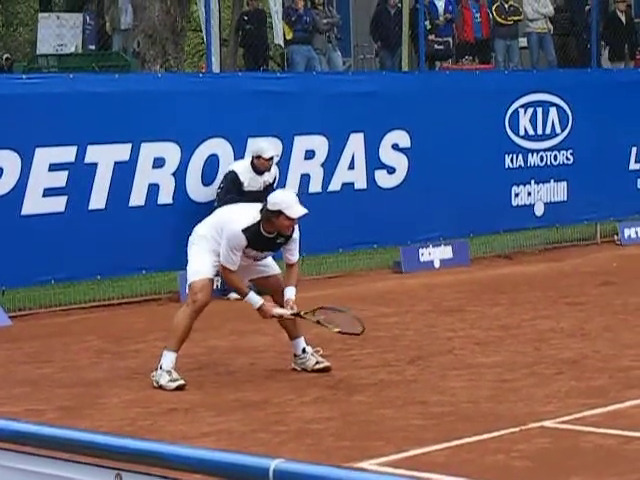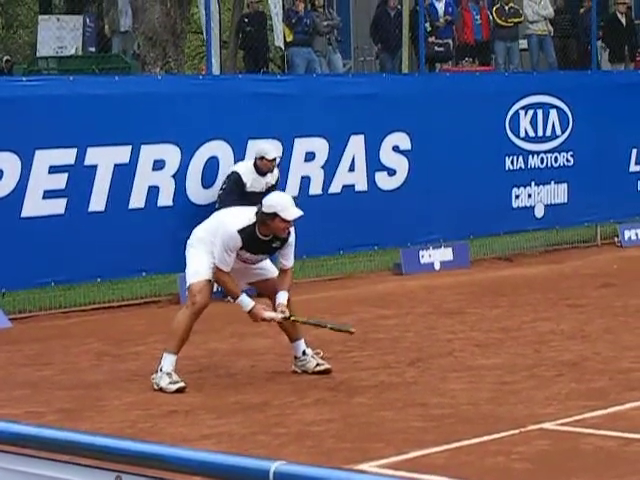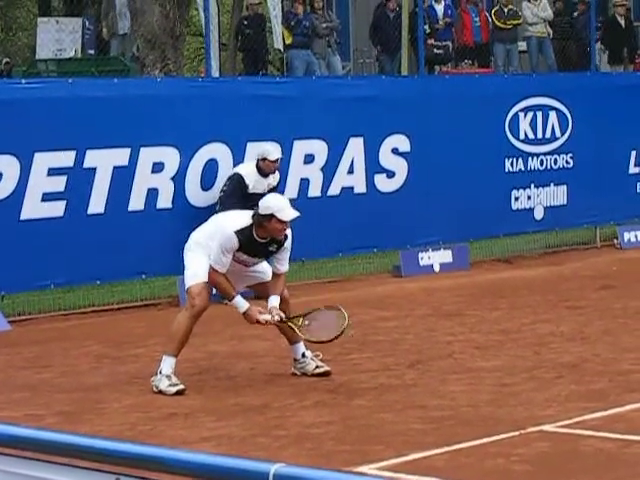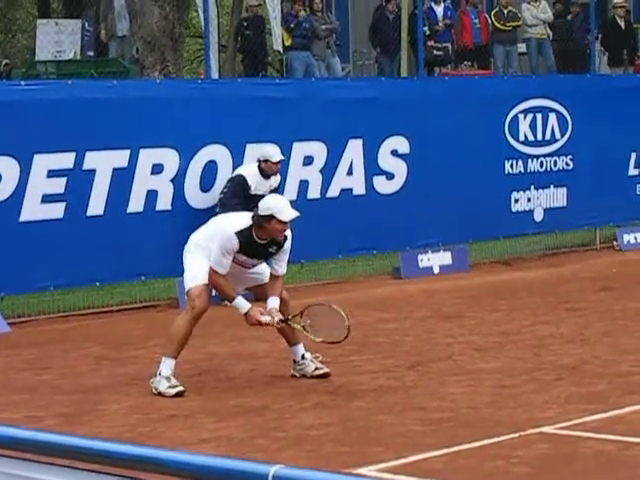
dt=0.1s
person 1, frame 1
left shoulder: (290, 231)
right shoulder: (240, 229)
left elbow: (292, 265)
right elbow: (227, 273)
left wrist: (289, 296)
right wrist: (258, 304)
left hip: (248, 252)
right hip: (207, 243)
left knee: (284, 295)
right knee: (199, 298)
left ankle: (302, 354)
right ankle: (165, 368)
person 1, frame 2
left shoulder: (286, 234)
right shoulder: (235, 230)
left elbow: (286, 270)
right elbow: (220, 274)
left wrist: (281, 301)
right wrist: (249, 306)
left hip: (245, 255)
right hip: (205, 246)
left knee: (282, 297)
right knee: (199, 300)
left ankle: (302, 356)
right ankle: (165, 370)
person 1, frame 3
left shoulder: (284, 237)
right shoulder: (232, 232)
left elbow: (278, 276)
right elbow: (215, 275)
left wrist: (273, 305)
right wrist: (244, 307)
left hip: (242, 259)
right hip: (203, 250)
left knee: (282, 298)
right knee: (198, 303)
left ankle: (301, 359)
right ankle: (164, 373)
person 1, frame 4
left shoulder: (283, 238)
right shoulder: (232, 233)
left elbow: (276, 278)
right elbow: (215, 277)
left wrist: (272, 306)
right wrist: (245, 308)
left hip: (242, 261)
right hip: (203, 252)
left knee: (281, 299)
right knee: (198, 305)
left ankle: (301, 360)
right ankle: (164, 374)
